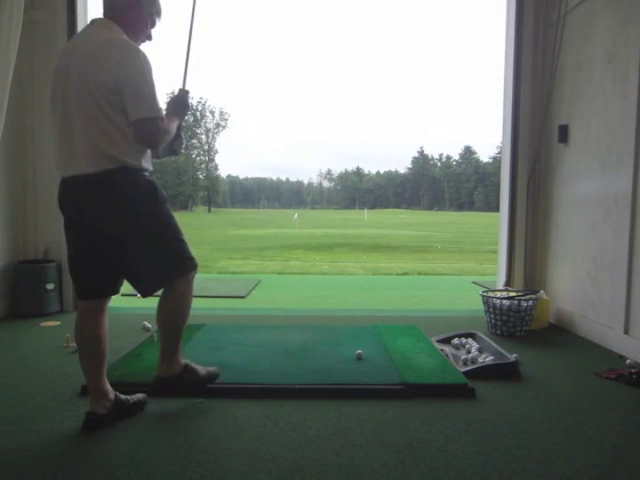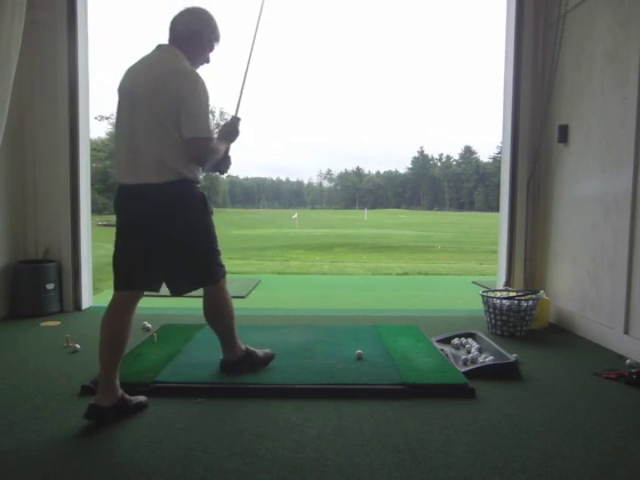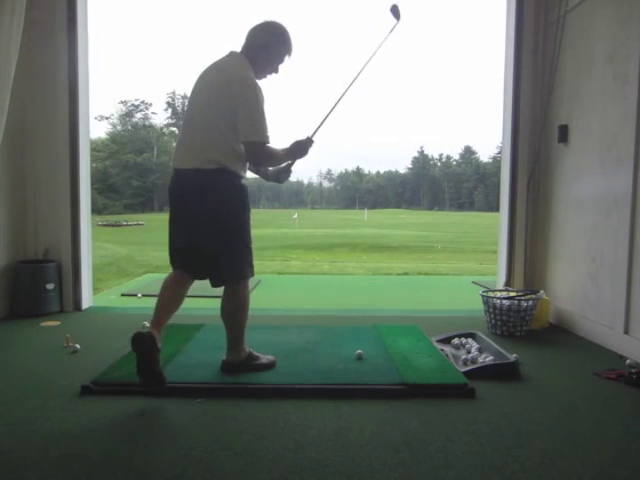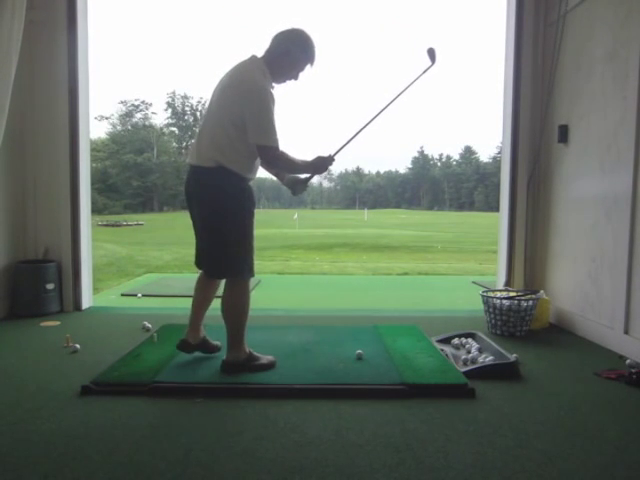
dt=0.4s
person 1, frame 1
left shoulder: (67, 53)
right shoulder: (127, 56)
right elbow: (151, 136)
left wrist: (161, 121)
right wrist: (174, 116)
left hip: (75, 187)
right hip: (120, 185)
left knee: (92, 297)
right knee: (178, 271)
left ankle: (100, 399)
right ankle: (170, 365)
person 1, frame 2
left shoulder: (133, 72)
right shoulder: (188, 80)
right elbow: (198, 152)
left wrist: (210, 156)
right wrist: (223, 141)
left hip: (132, 193)
right hip: (174, 196)
left knee: (127, 292)
right knee: (213, 280)
left ankle: (107, 393)
right ankle: (235, 353)
person 1, frame 3
left shoulder: (215, 71)
right shoulder: (246, 86)
right elbow: (257, 153)
left wrist: (265, 171)
right wrist: (290, 154)
left hip: (184, 179)
right hip: (216, 186)
left knee: (186, 268)
right knee: (236, 276)
left ankle: (152, 333)
right ankle: (236, 355)
person 1, frame 4
left shoulder: (243, 73)
right shoulder: (257, 87)
right elbow: (270, 155)
left wrist: (287, 179)
right wrist: (311, 166)
left hip: (203, 178)
right hip: (223, 183)
left knee: (213, 265)
right knee: (236, 272)
left ankle: (194, 334)
right ankle: (236, 353)
